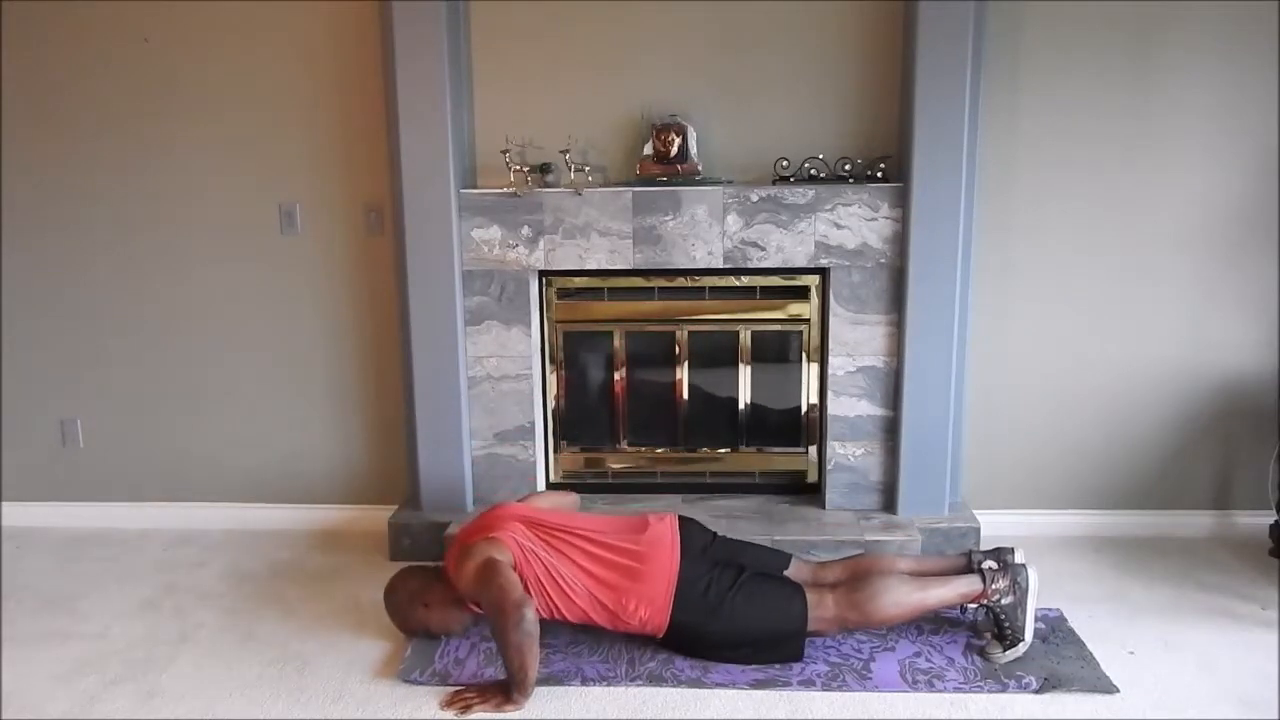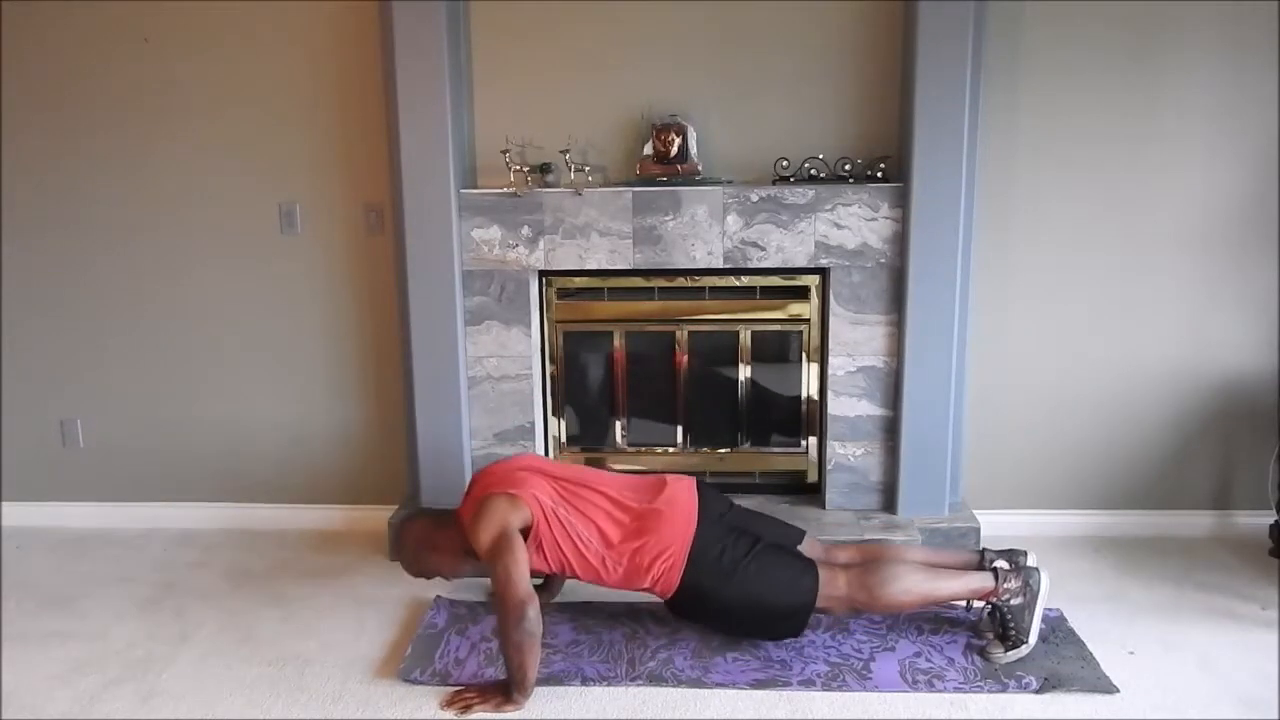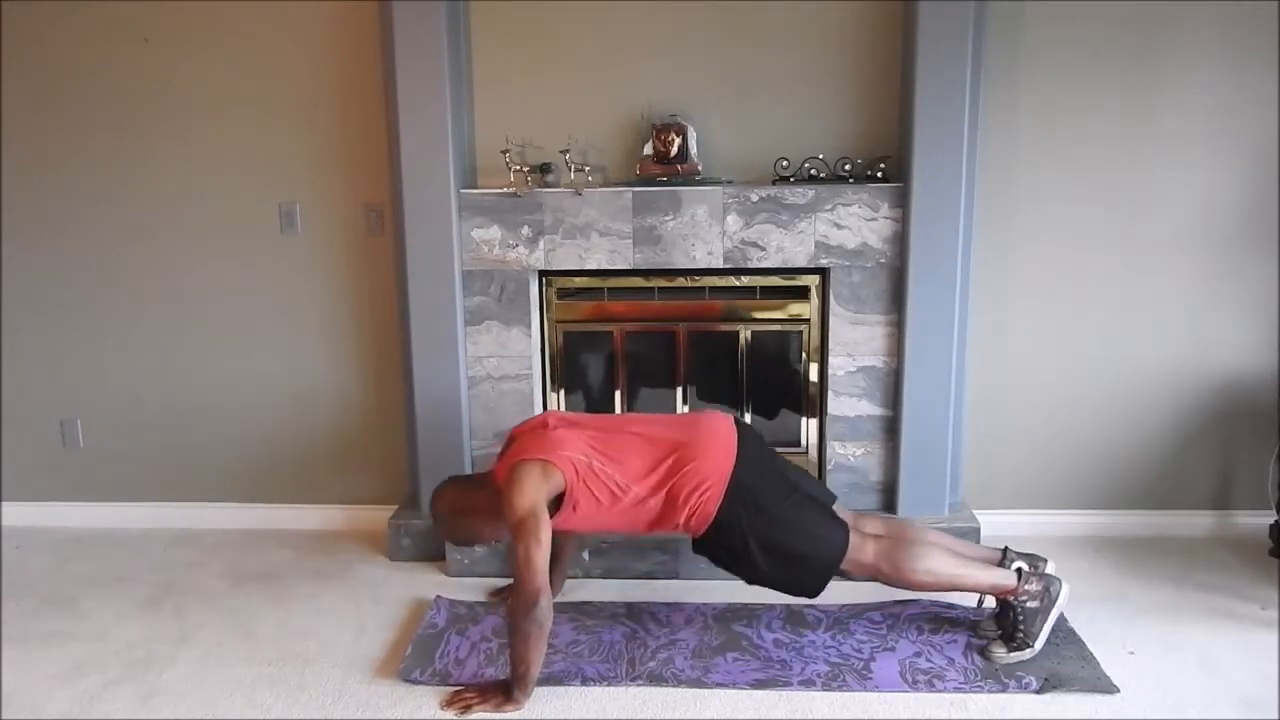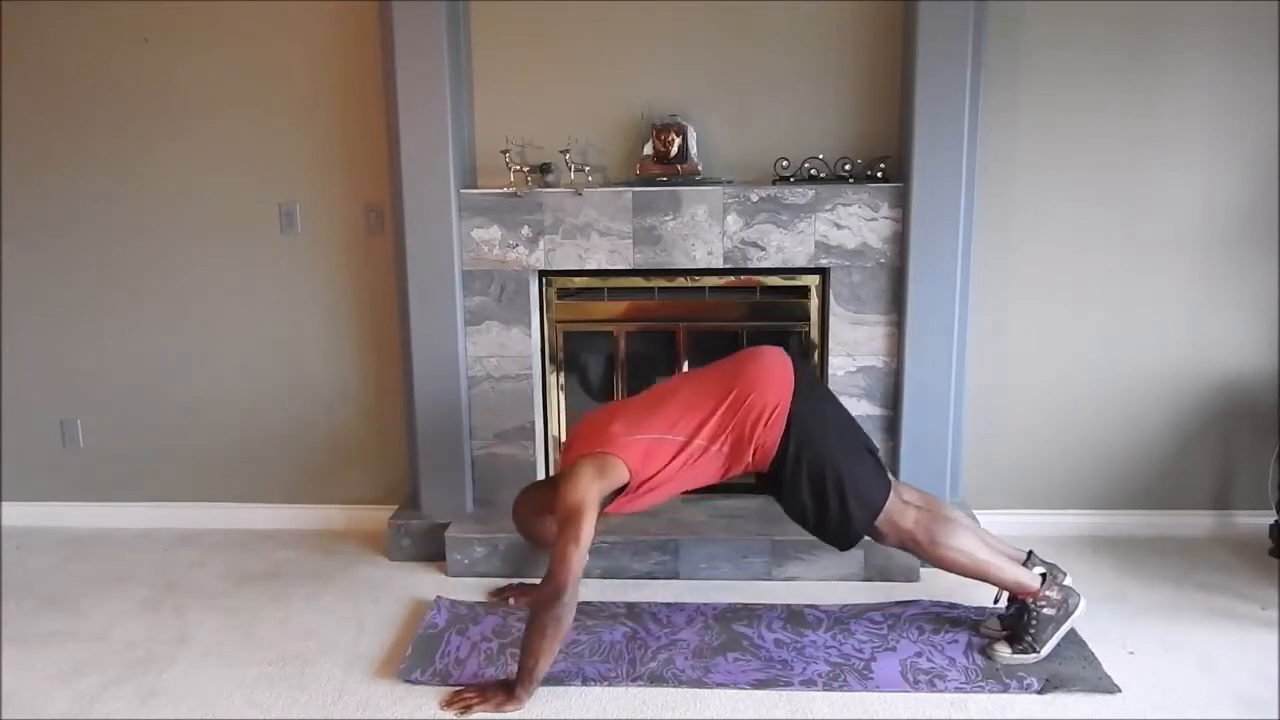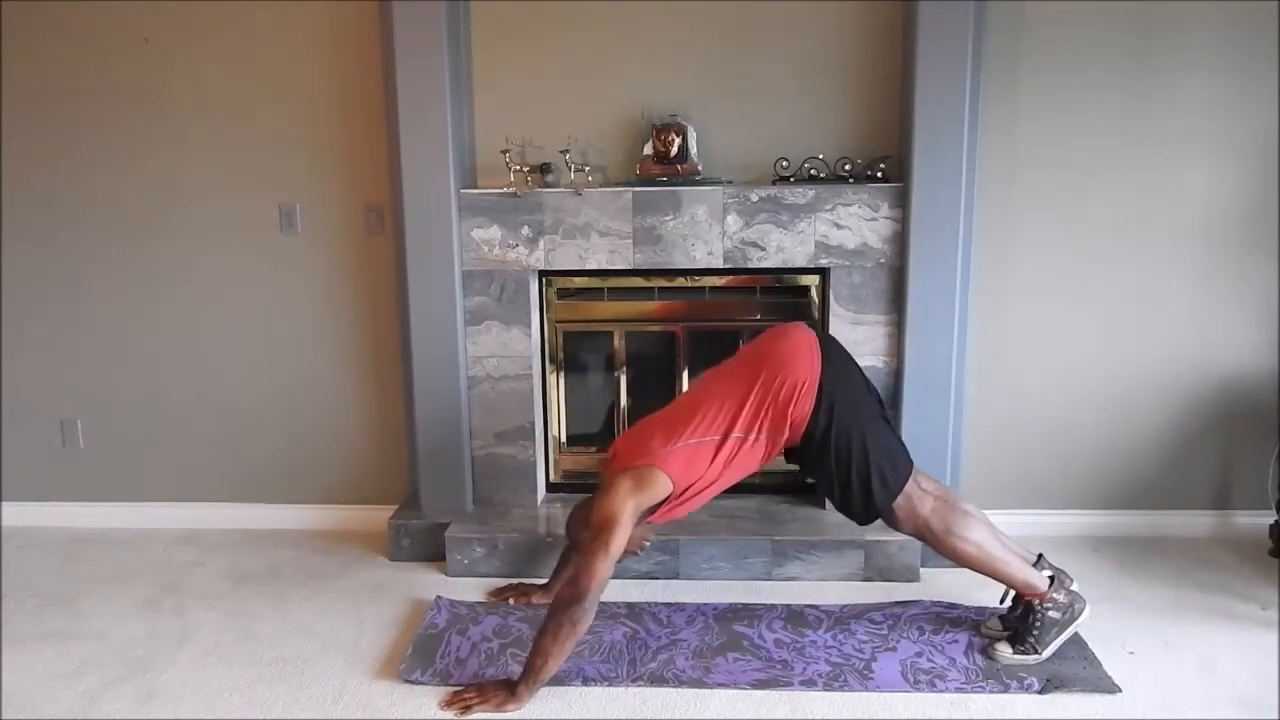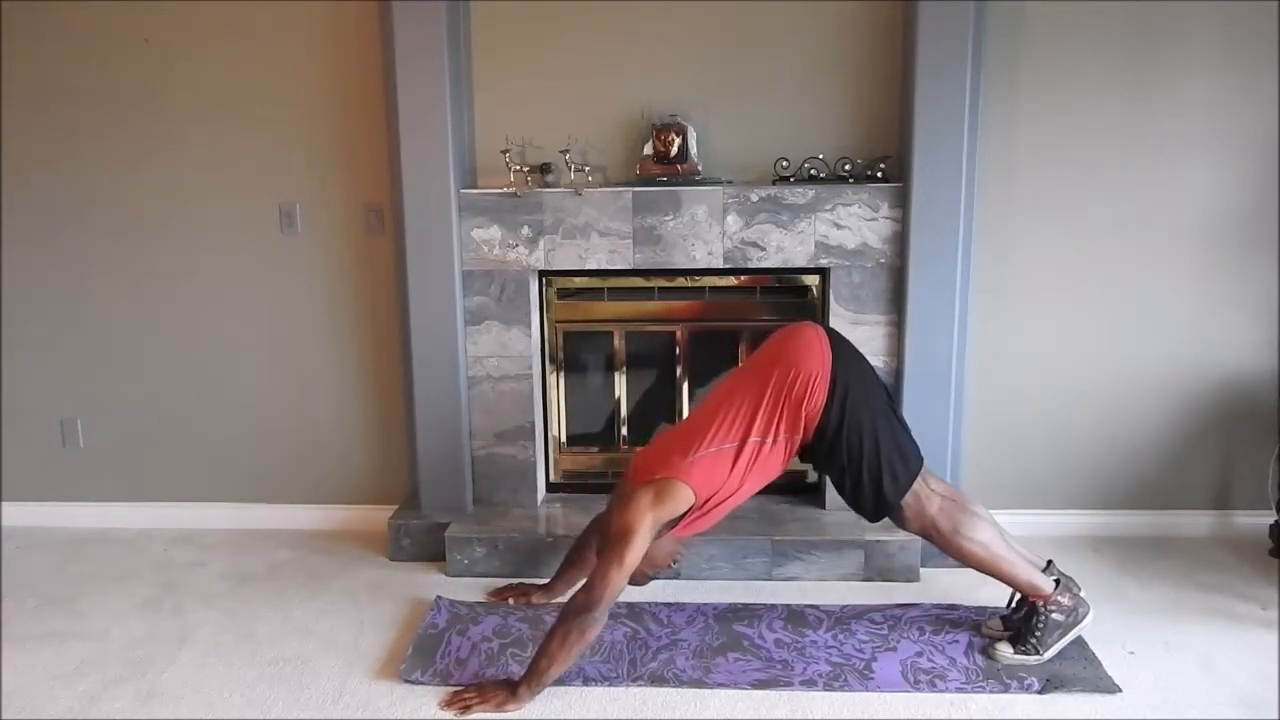
dt=0.4s
person 1, frame 1
left shoulder: (470, 563)
right shoulder: (491, 529)
left elbow: (516, 612)
right elbow: (568, 499)
left hip: (676, 597)
right hip: (669, 542)
left knee: (833, 611)
right knee: (822, 577)
left ankle: (995, 587)
right ankle: (982, 565)
person 1, frame 2
left shoulder: (486, 521)
right shoulder: (500, 483)
left elbow: (518, 609)
right wrist: (547, 589)
left hip: (684, 558)
right hip: (687, 507)
left knee: (841, 592)
right knee: (834, 557)
left ankle: (1007, 587)
right ankle: (994, 563)
person 1, frame 3
left shoulder: (519, 487)
right shoulder: (528, 444)
left elbow: (530, 601)
right wrist: (549, 584)
left hip: (716, 488)
right hip: (721, 446)
left knee: (860, 556)
right knee: (859, 530)
left ankle: (1026, 588)
right ankle: (1015, 566)
person 1, frame 4
left shoulder: (581, 484)
right shoulder: (585, 456)
left elbow: (561, 597)
right wrist: (546, 585)
left hip: (773, 408)
right hip: (775, 382)
left knee: (892, 520)
right knee: (893, 502)
left ankle: (1046, 594)
right ankle: (1032, 573)
person 1, frame 5
left shoulder: (622, 499)
right shoulder: (623, 470)
left elbow: (580, 602)
right elbow: (584, 537)
right wrist: (545, 588)
left hip: (806, 381)
right hip: (801, 361)
left knee: (909, 508)
right knee: (911, 495)
left ankle: (1052, 596)
right ankle: (1037, 578)
person 1, frame 6
left shoulder: (645, 510)
right shoulder: (639, 485)
left elbow: (591, 608)
right elbow: (596, 532)
right wrist: (546, 588)
left hip: (817, 379)
right hip: (809, 363)
left knee: (919, 507)
right knee: (919, 495)
left ankle: (1057, 598)
right ankle: (1040, 582)
